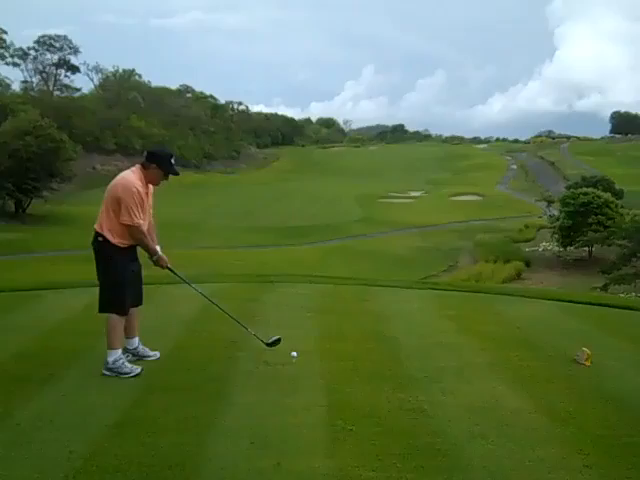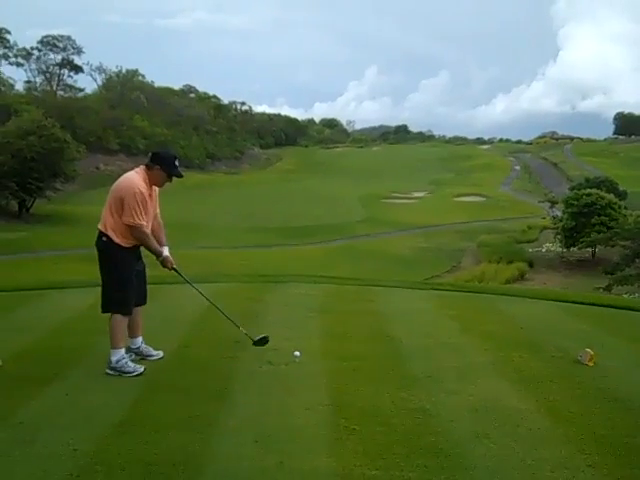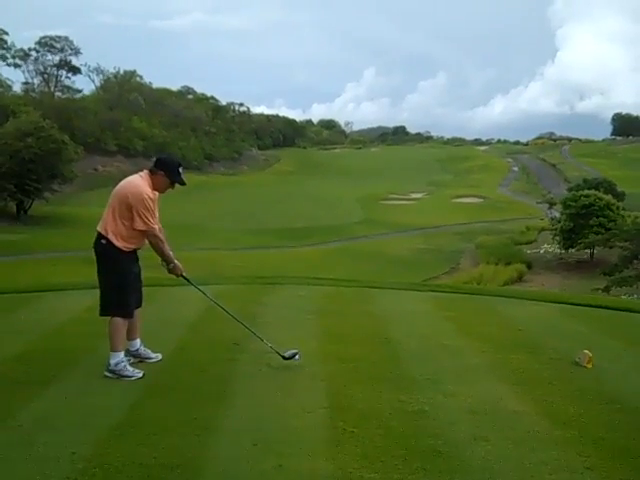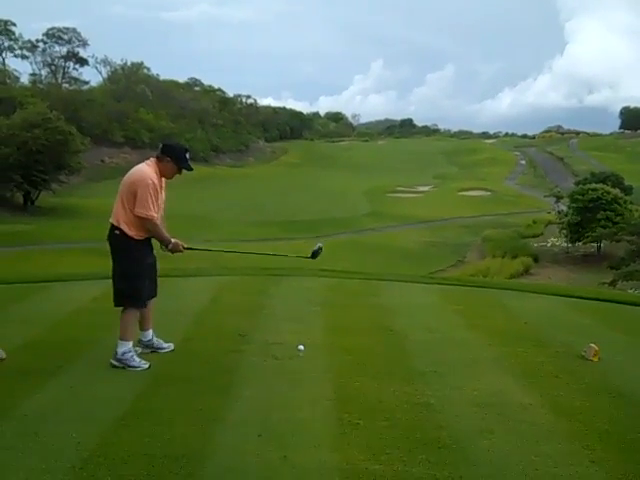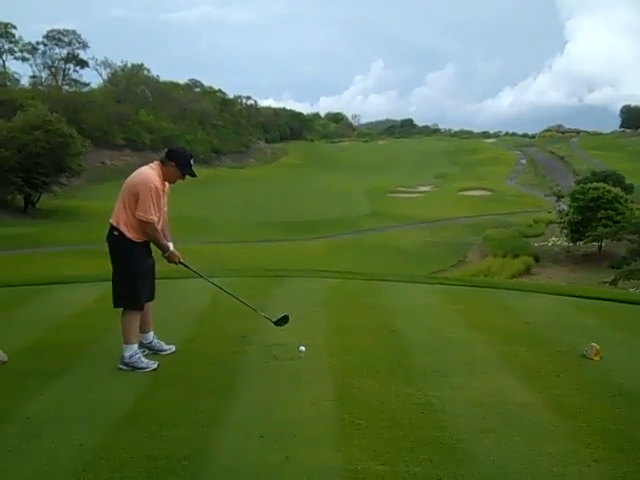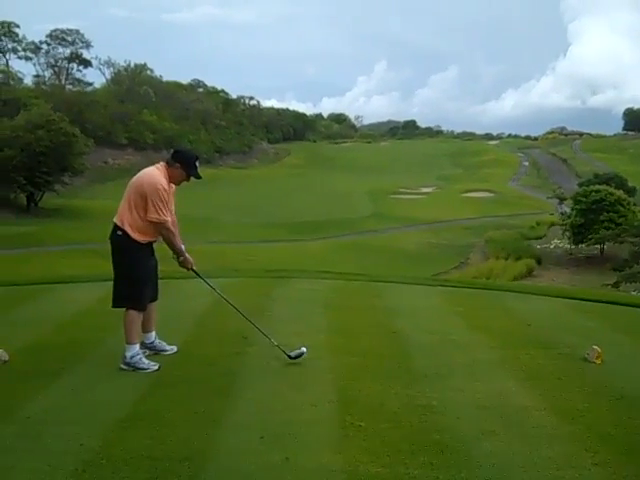
dt=0.7s
person 1, frame 1
left shoulder: (145, 183)
right shoulder: (131, 186)
left elbow: (147, 219)
right elbow: (136, 229)
left wrist: (156, 248)
right wrist: (155, 254)
left hip: (126, 246)
right hip: (112, 247)
left knee: (132, 299)
right knee: (118, 304)
left ankle: (133, 346)
right ankle: (113, 361)
person 1, frame 2
left shoulder: (150, 184)
right shoulder: (135, 187)
left elbow: (155, 219)
right elbow: (138, 230)
left wrist: (165, 248)
right wrist: (160, 255)
left hip: (129, 246)
right hip: (115, 246)
left knee: (137, 299)
right knee: (122, 304)
left ankle: (136, 346)
right ankle: (117, 360)
person 1, frame 3
left shoulder: (147, 185)
right shoulder: (141, 192)
left elbow: (156, 226)
right elbow: (152, 235)
left wrist: (170, 255)
right wrist: (170, 262)
left hip: (124, 247)
right hip: (113, 248)
left knee: (132, 301)
right knee: (120, 307)
left ankle: (134, 348)
right ankle: (116, 362)
person 1, frame 4
left shoulder: (156, 175)
right shoulder: (147, 178)
left elbow: (157, 215)
right elbow: (148, 220)
left wrist: (166, 239)
right wrist: (169, 242)
left hip: (139, 238)
right hip: (127, 239)
left knee: (146, 292)
right knee: (134, 297)
left ankle: (147, 339)
right ankle: (123, 352)
person 1, frame 5
left shoulder: (160, 179)
right shoulder: (150, 182)
left elbow: (161, 216)
right elbow: (149, 225)
left wrist: (169, 245)
right wrist: (166, 250)
left hip: (137, 240)
right hip: (126, 241)
left knee: (145, 294)
right knee: (133, 299)
left ankle: (147, 340)
right ankle: (130, 355)
person 1, frame 6
left shoulder: (165, 179)
right shoulder: (156, 183)
left elbow: (170, 218)
right elbow: (164, 227)
left wrist: (181, 248)
right wrist: (181, 255)
left hip: (141, 240)
right hip: (129, 241)
left knee: (149, 294)
right knee: (136, 299)
left ankle: (149, 341)
right ankle: (131, 355)
